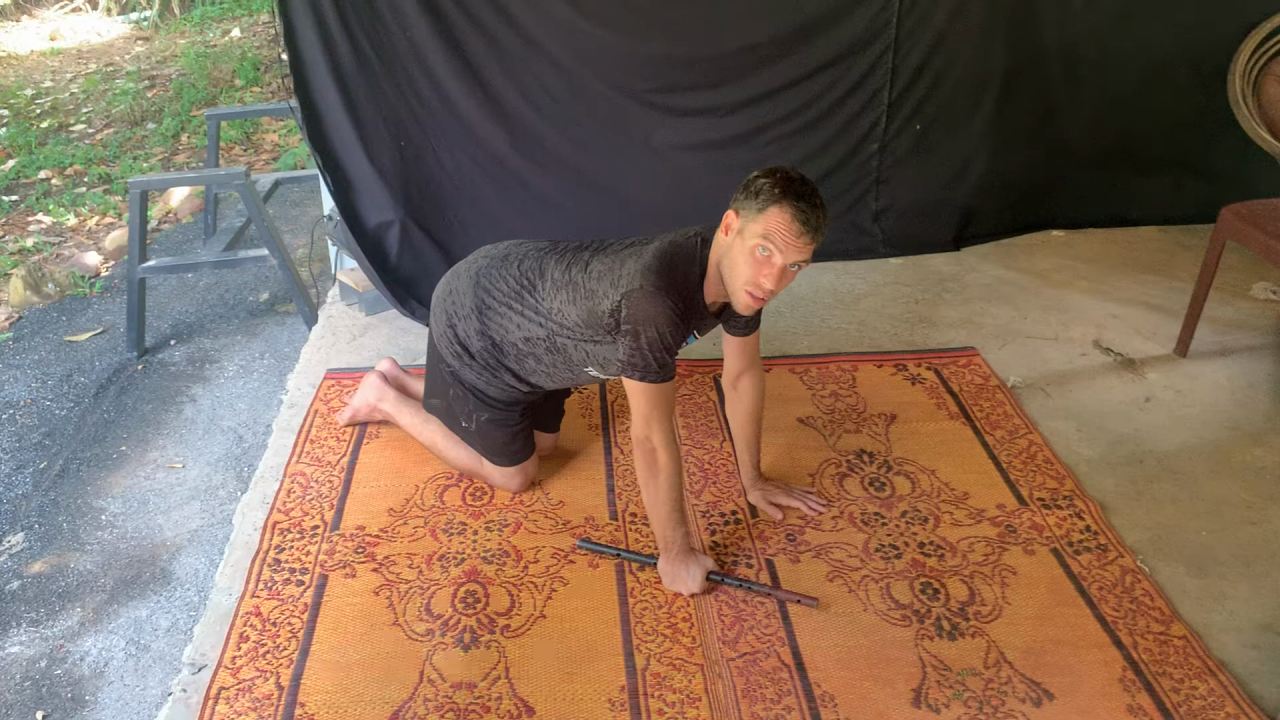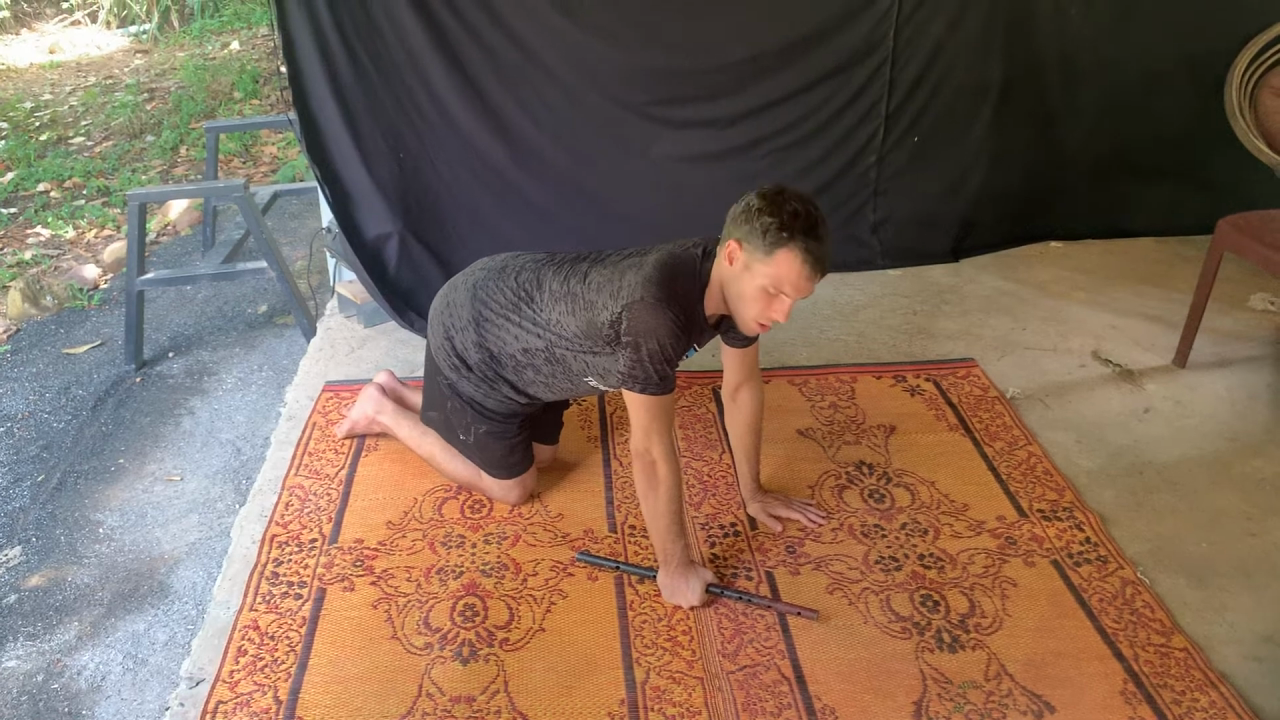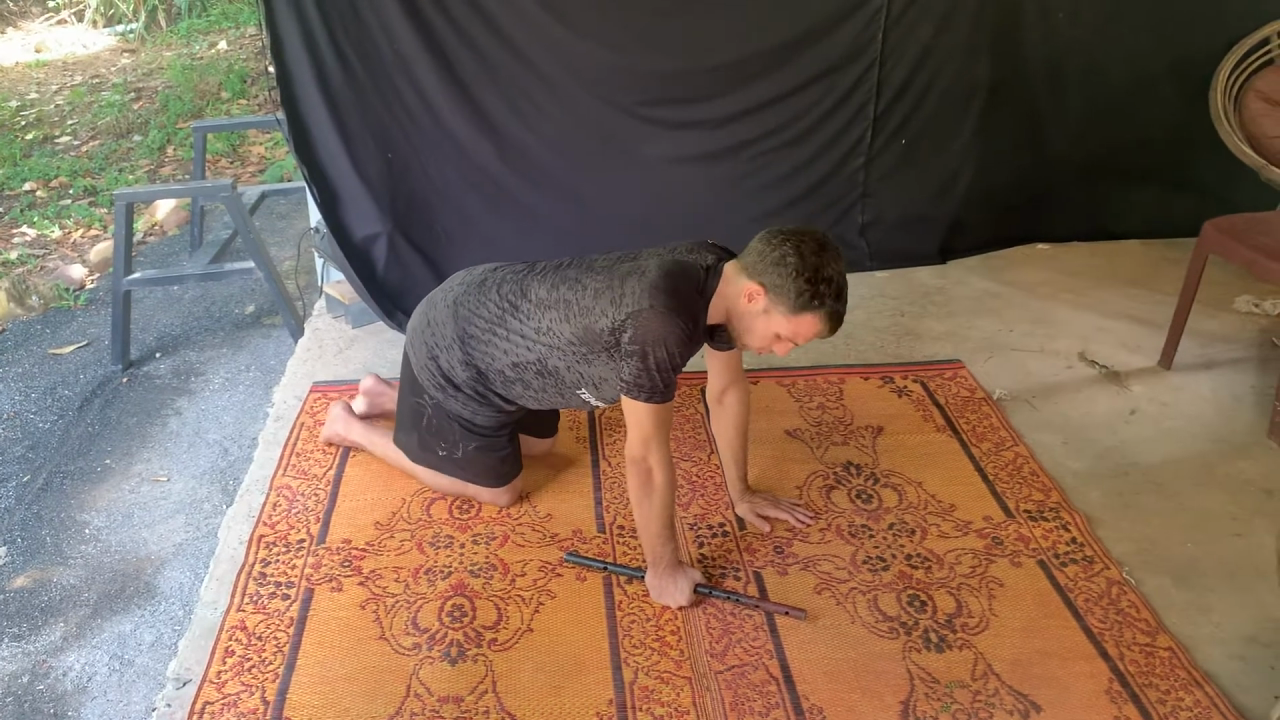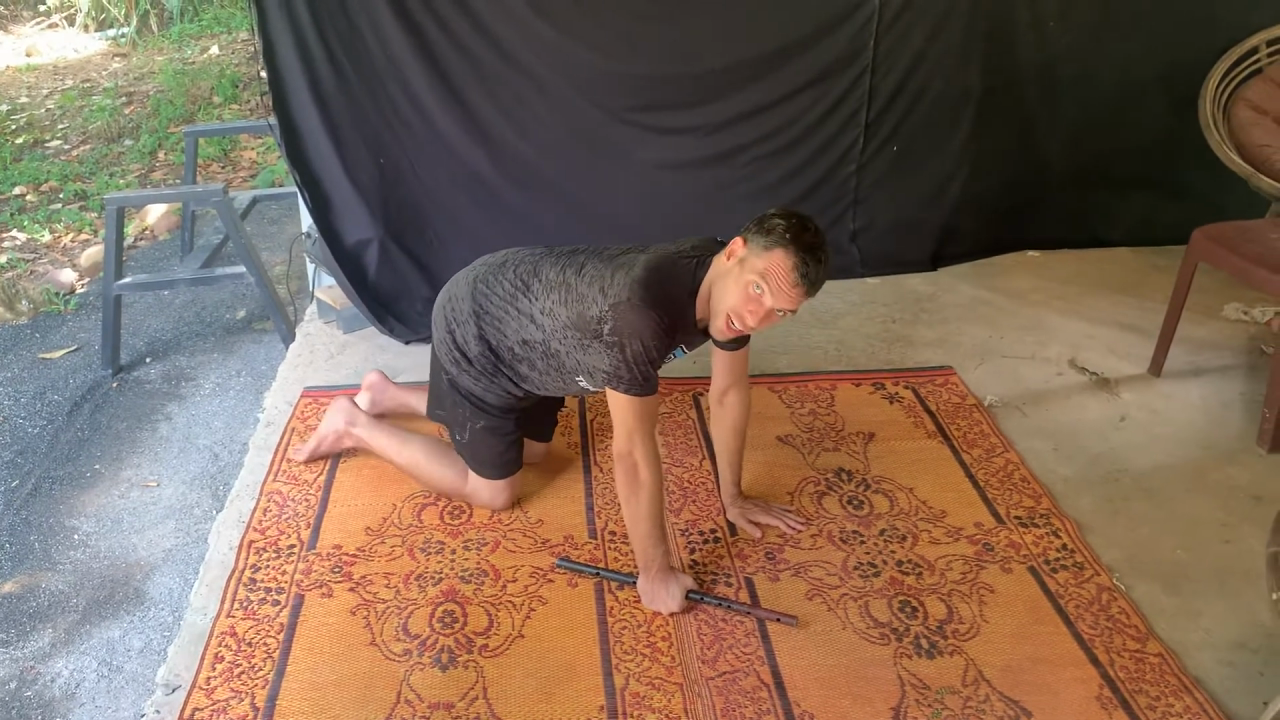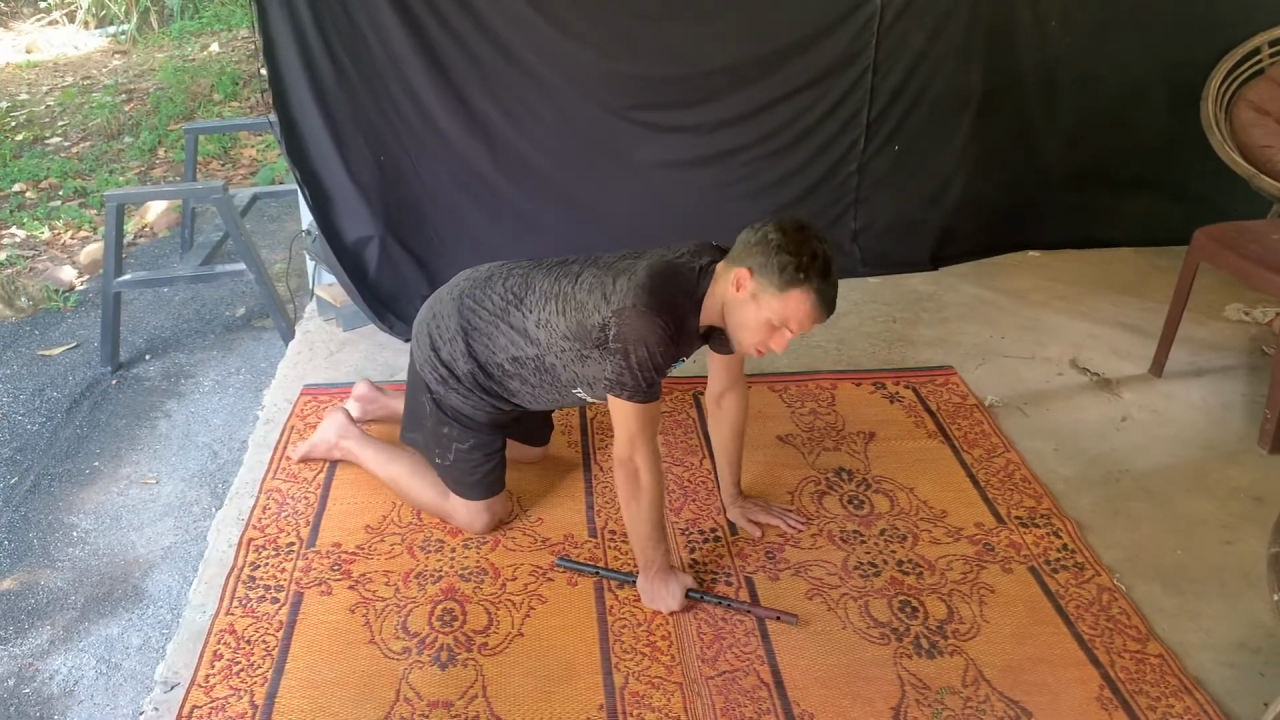
dt=1s
person 1, frame 1
left shoulder: (738, 269)
right shoulder: (653, 298)
left elbow: (742, 375)
right elbow: (652, 439)
left wrist: (753, 480)
right wrist: (675, 554)
left hip: (522, 311)
right hip: (474, 321)
left knee: (539, 443)
right knee: (512, 473)
left ankle: (401, 378)
right ankle: (384, 398)
person 1, frame 2
left shoulder: (739, 281)
right shoulder: (653, 311)
left elbow: (742, 387)
right elbow: (652, 451)
left wrist: (752, 491)
right wrist: (674, 566)
left hip: (519, 318)
right hip: (472, 333)
left knee: (540, 453)
right knee: (512, 485)
left ankle: (399, 392)
right ankle: (382, 410)
person 1, frame 3
left shoulder: (725, 276)
right shoulder: (658, 322)
left elbow: (727, 389)
right elbow: (646, 458)
left wrist: (740, 493)
right wrist: (663, 568)
left hip: (492, 316)
right hip: (452, 348)
left knee: (537, 443)
right knee: (500, 488)
left ankle: (387, 396)
right ankle: (352, 427)
person 1, frame 4
left shoulder: (728, 285)
right shoulder: (640, 311)
left elbow: (729, 392)
right elbow: (633, 453)
left wrist: (733, 497)
right wrist: (654, 571)
left hip: (520, 310)
right hip: (474, 325)
left knee: (530, 448)
right knee: (496, 490)
left ankle: (385, 394)
right ankle: (356, 424)
person 1, frame 5
left shoulder: (722, 285)
right shoulder: (643, 319)
left elbow: (725, 394)
right elbow: (634, 458)
left wrist: (732, 496)
right wrist: (654, 571)
left hip: (503, 325)
right hip: (458, 343)
left knee: (529, 448)
right knee: (481, 512)
left ankle: (378, 402)
right ankle: (346, 439)
